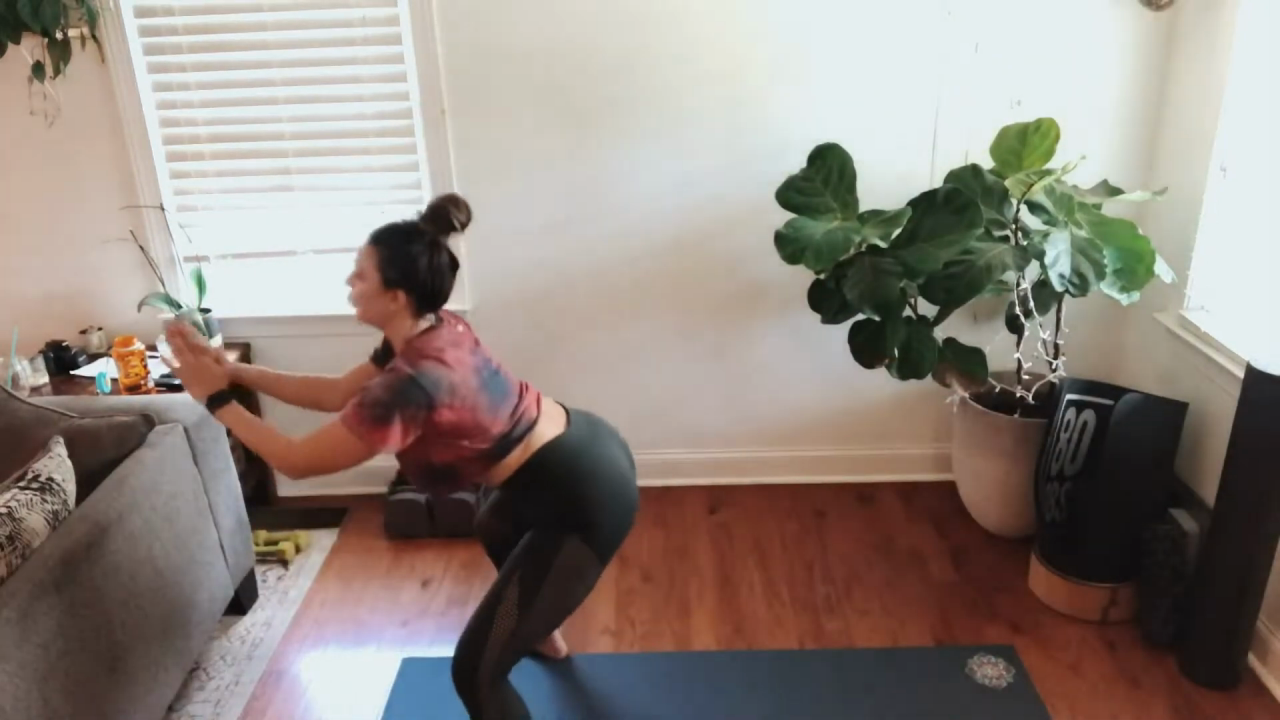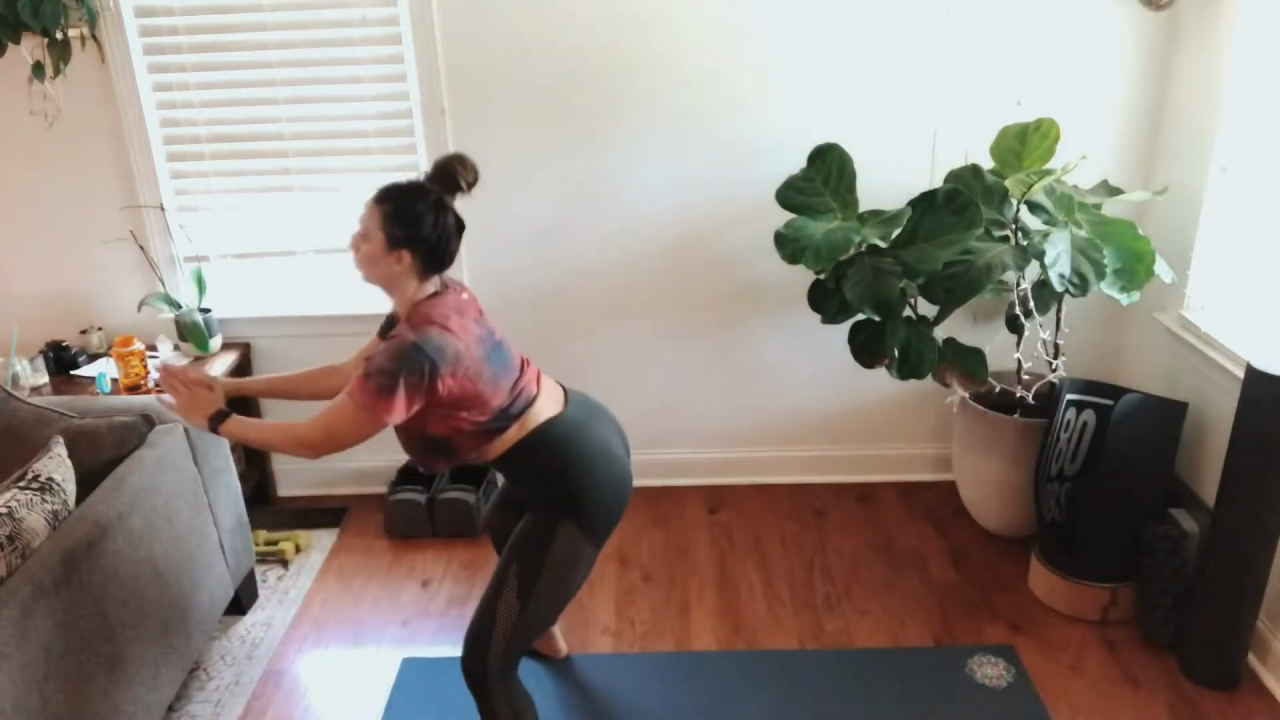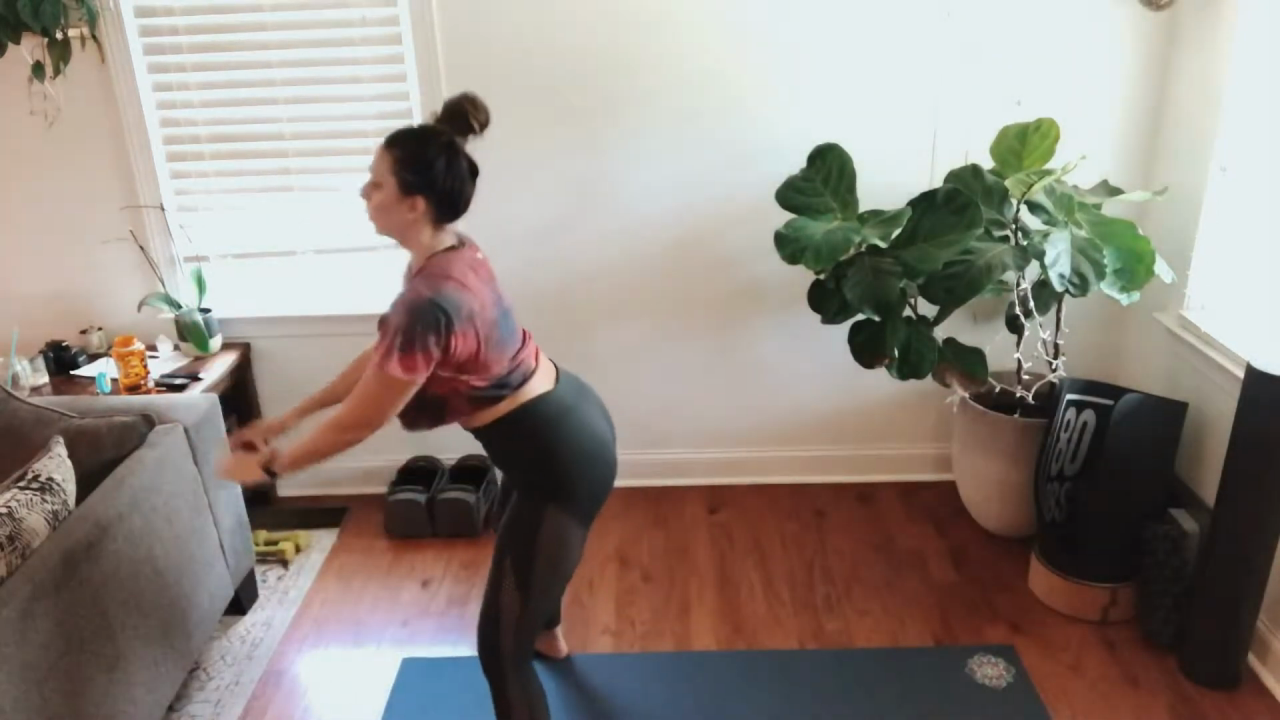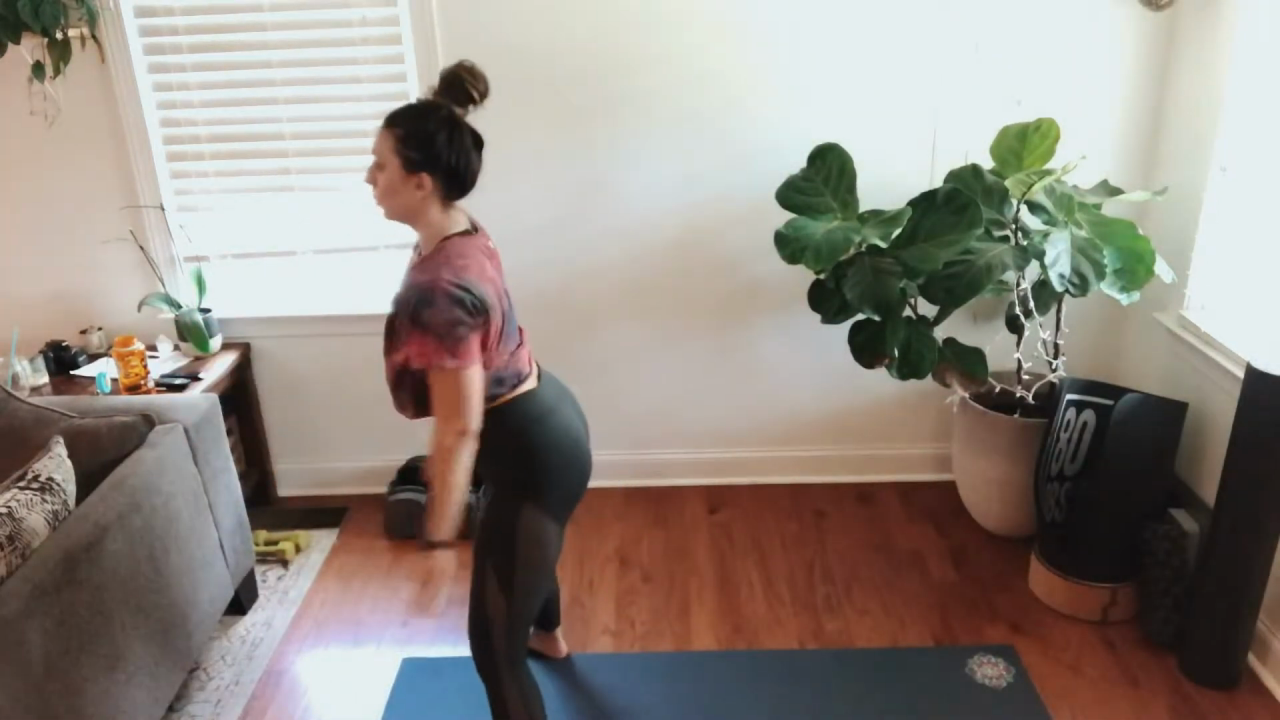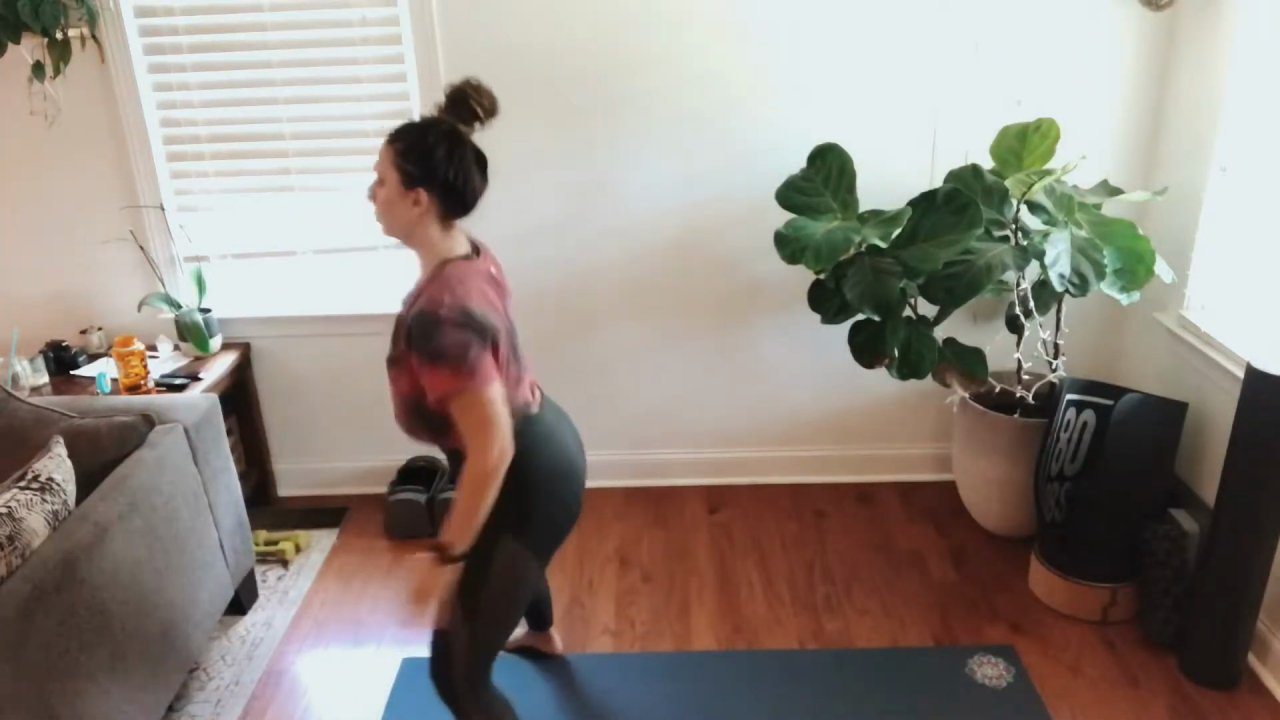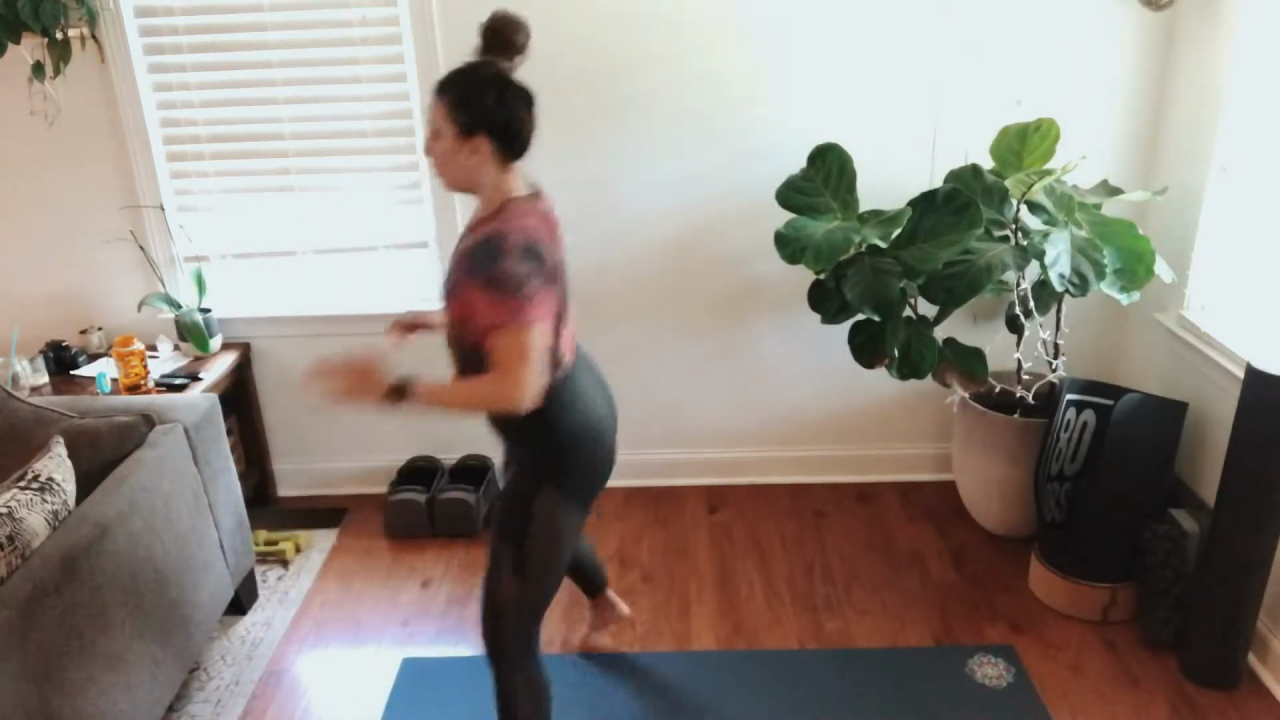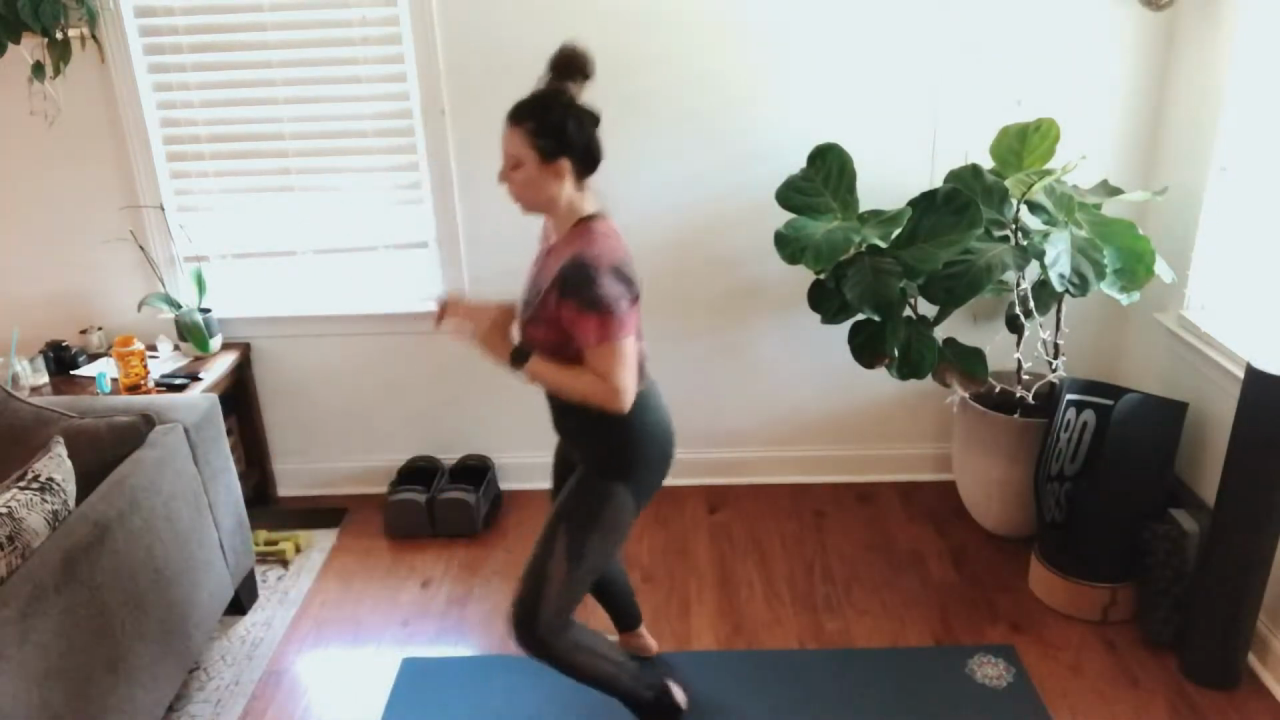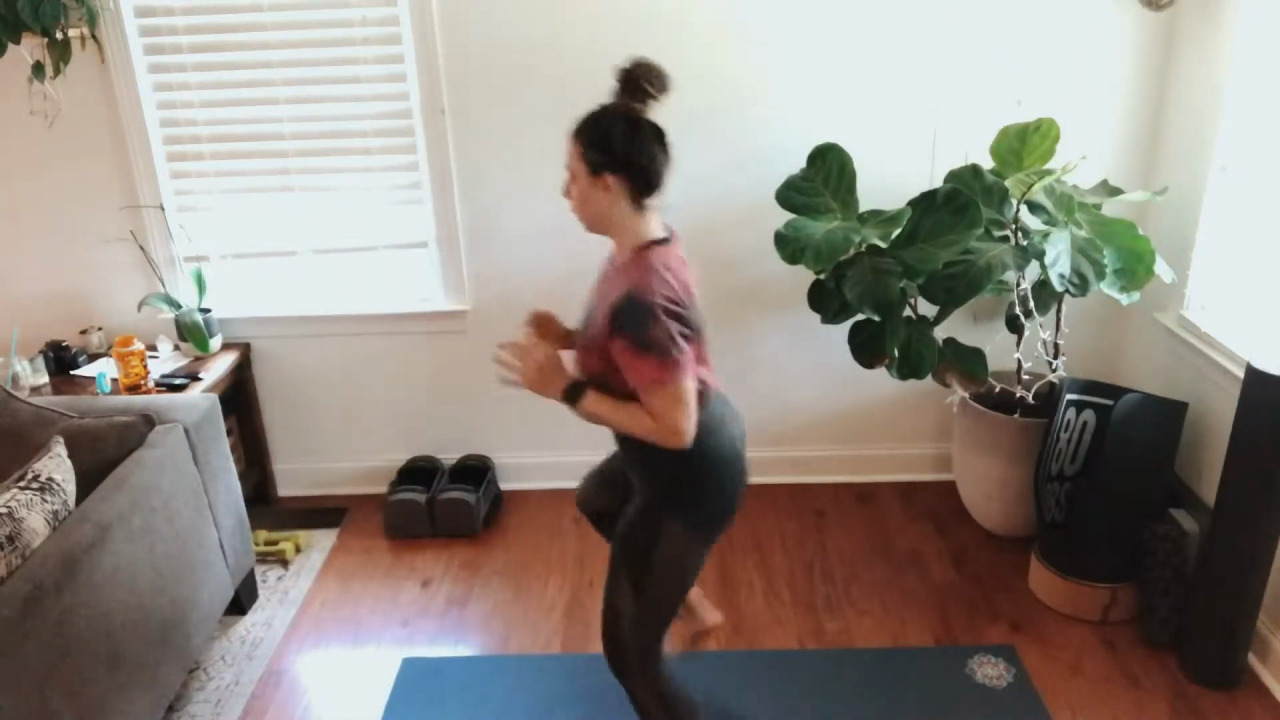
dt=0.3s
person 1, frame 1
left shoulder: (411, 384)
right shoulder: (433, 331)
left elbow: (300, 461)
right elbow: (339, 392)
left wrist: (217, 402)
right wrist: (233, 371)
left hip: (586, 499)
right hip: (590, 450)
left knee: (476, 671)
right knee: (495, 529)
right ankle: (544, 634)
person 1, frame 2
left shoulder: (416, 349)
right shoulder: (438, 300)
left elbow: (314, 440)
right elbow: (349, 377)
left wrist: (217, 420)
right wrist: (234, 385)
left hip: (580, 481)
right hip: (584, 435)
left knee: (485, 662)
right knee: (504, 525)
right ankle: (543, 632)
person 1, frame 3
left shoulder: (427, 303)
right shoulder: (455, 255)
left elbow: (362, 422)
right elbow: (379, 362)
left wrist: (269, 466)
right wrist: (288, 418)
left hip: (561, 457)
right hip: (569, 417)
left knee: (500, 649)
right knee: (524, 548)
right ankle: (546, 634)
person 1, frame 4
left shoulder: (439, 290)
right shoulder: (461, 237)
left elbow: (458, 430)
left wrist: (438, 544)
left hip: (534, 455)
right hip: (546, 421)
left knee: (495, 649)
right knee: (529, 556)
right ankle: (548, 635)
person 1, frame 5
left shoulder: (439, 314)
right shoulder: (473, 259)
left elbow: (491, 452)
left wrist: (445, 556)
left hip: (533, 483)
right hip: (551, 442)
right knee: (511, 553)
right ankle: (541, 633)
person 1, frame 6
left shoulder: (503, 246)
right shoulder: (527, 207)
left elbow: (518, 391)
left wrist: (394, 388)
right wrist: (442, 320)
left hip: (555, 439)
right hip: (578, 408)
left knee: (508, 637)
right knee: (527, 514)
right ankle: (606, 602)
person 1, frame 7
left shoulder: (588, 266)
right shoulder: (568, 230)
left elbow: (614, 392)
left wrist: (512, 354)
right wrist: (500, 321)
left hip: (621, 449)
right hip: (590, 437)
left knee: (534, 622)
right knee: (572, 551)
right ankle: (633, 636)
person 1, frame 8
left shoulder: (643, 296)
right shoulder: (643, 247)
left elbow: (674, 431)
left wrist: (566, 389)
right wrist: (572, 340)
left hip: (693, 476)
right hip: (678, 457)
left knee: (628, 650)
right knee: (595, 499)
right ankle: (688, 598)
